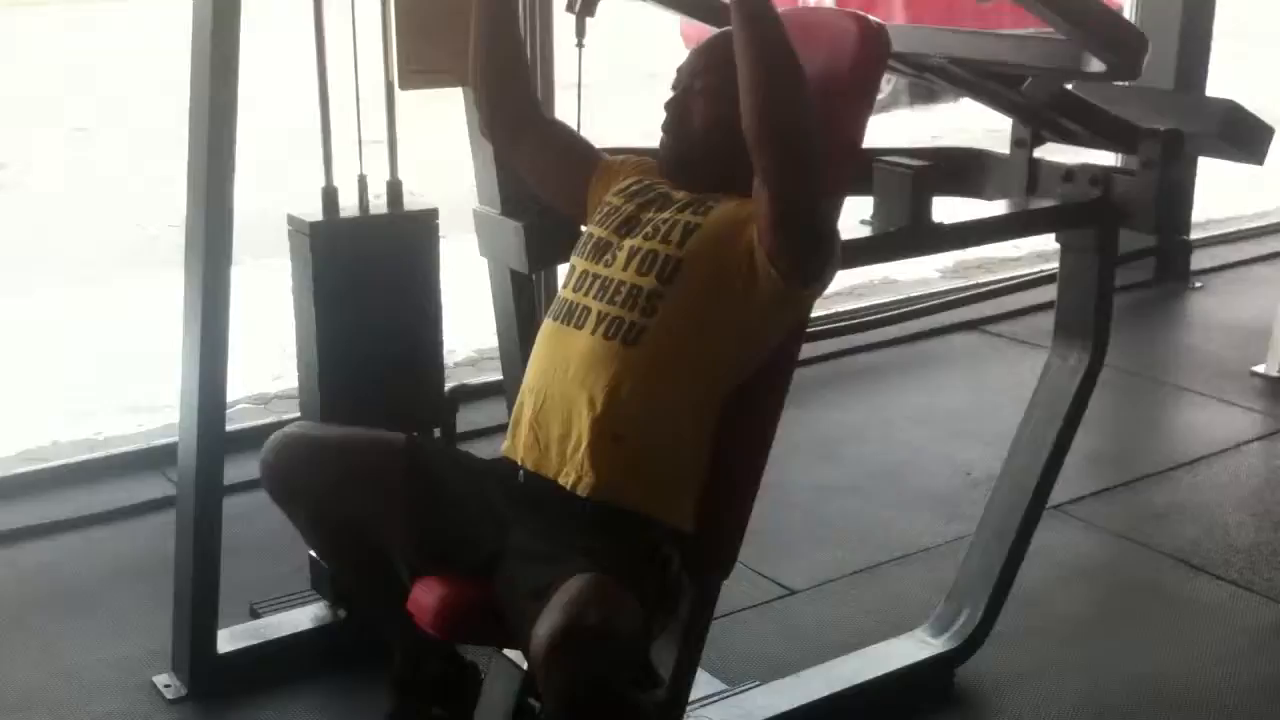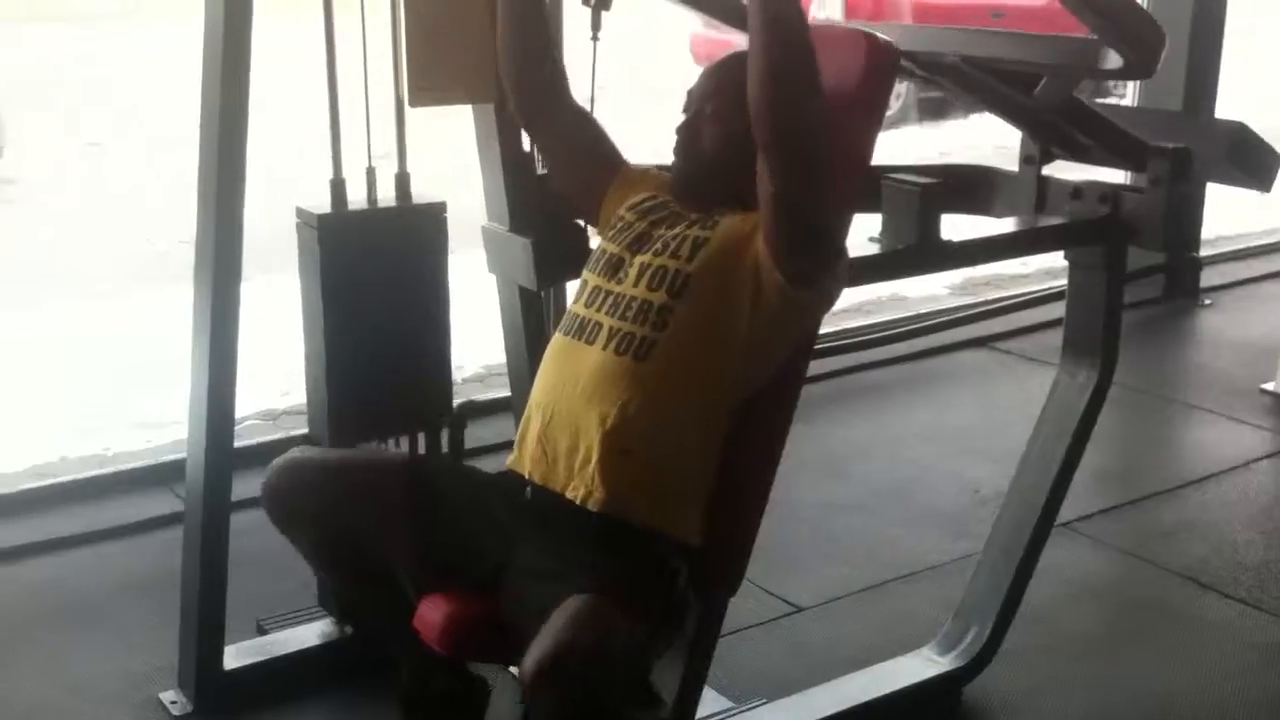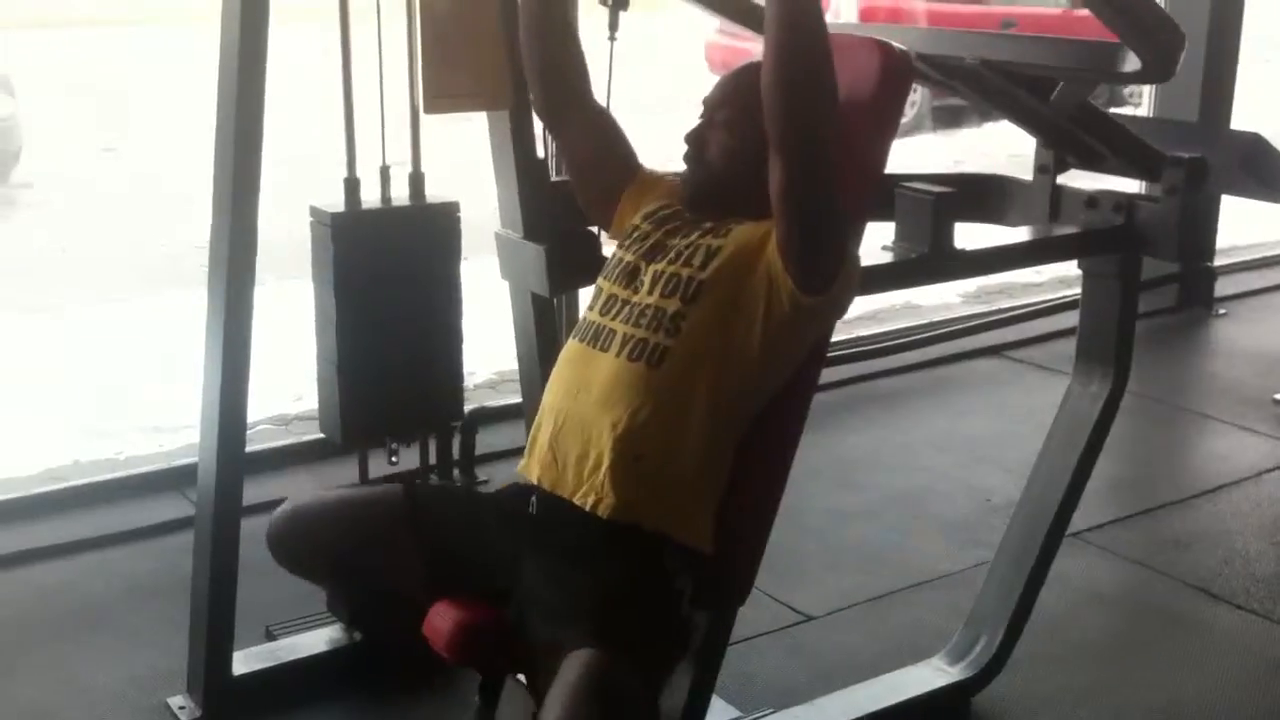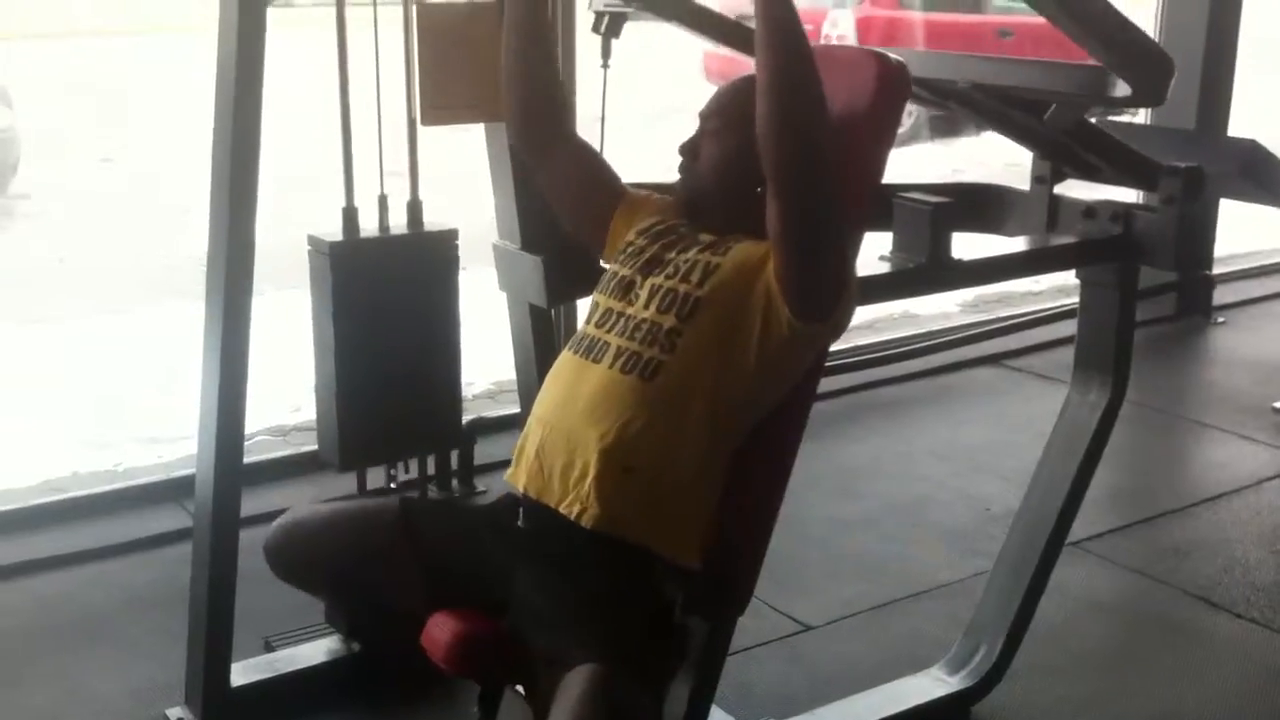
dt=0.3s
person 1, frame 1
left shoulder: (770, 235)
right shoulder: (625, 185)
left elbow: (788, 155)
right elbow: (510, 122)
left hip: (615, 530)
right hip: (508, 487)
left knee: (574, 638)
right knee: (296, 457)
right ankle: (428, 659)
person 1, frame 2
left shoulder: (780, 255)
right shoulder: (637, 200)
left elbow: (791, 143)
right elbow: (540, 105)
left hip: (622, 544)
right hip: (513, 499)
right knee: (297, 485)
person 1, frame 3
left shoulder: (793, 264)
right shoulder: (652, 208)
left elbow: (802, 138)
right elbow: (562, 100)
left hip: (630, 555)
right hip: (525, 510)
right knee: (299, 532)
person 1, frame 4
left shoulder: (787, 284)
right shoulder: (646, 226)
left elbow: (800, 172)
right elbow: (541, 137)
left hip: (623, 566)
right hip: (516, 522)
right knee: (296, 543)
